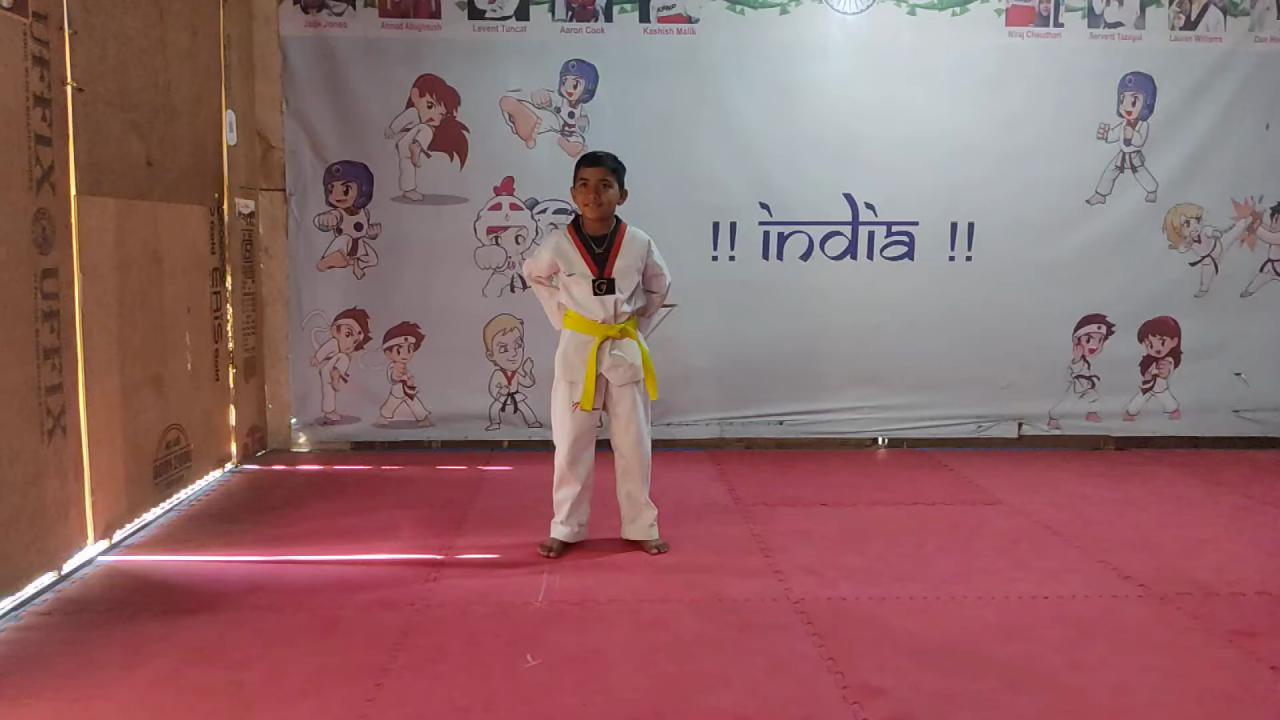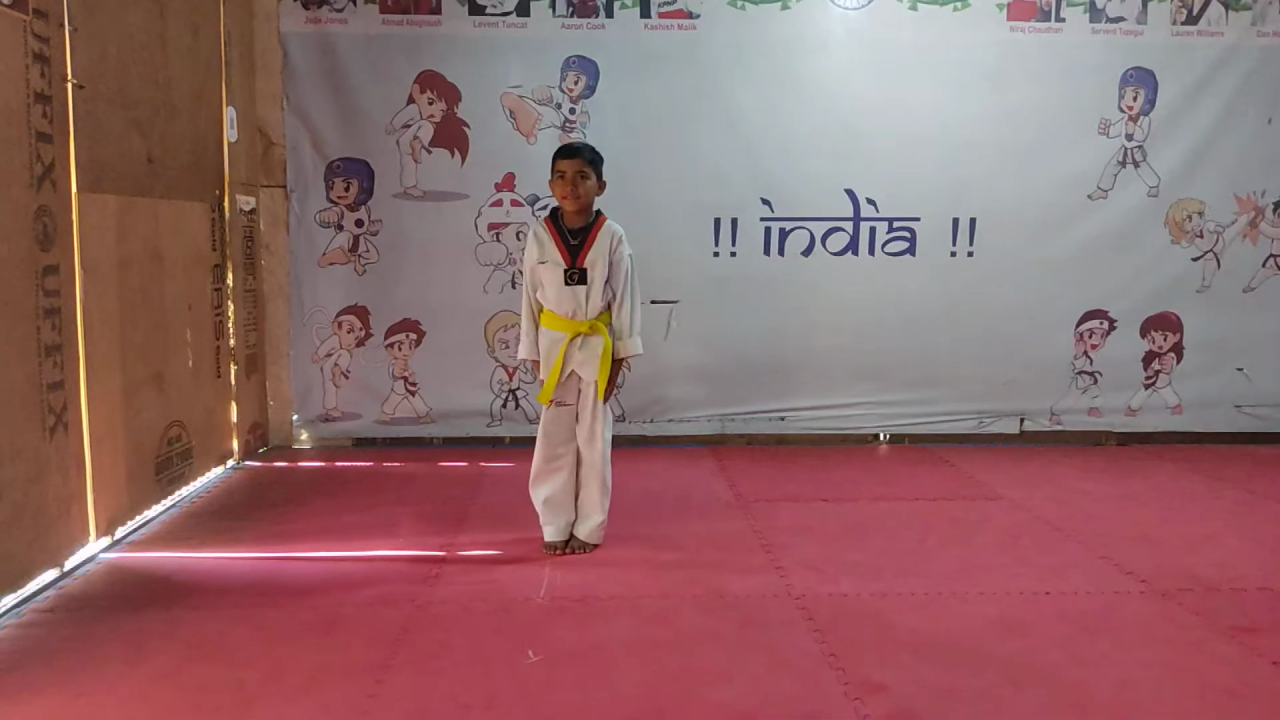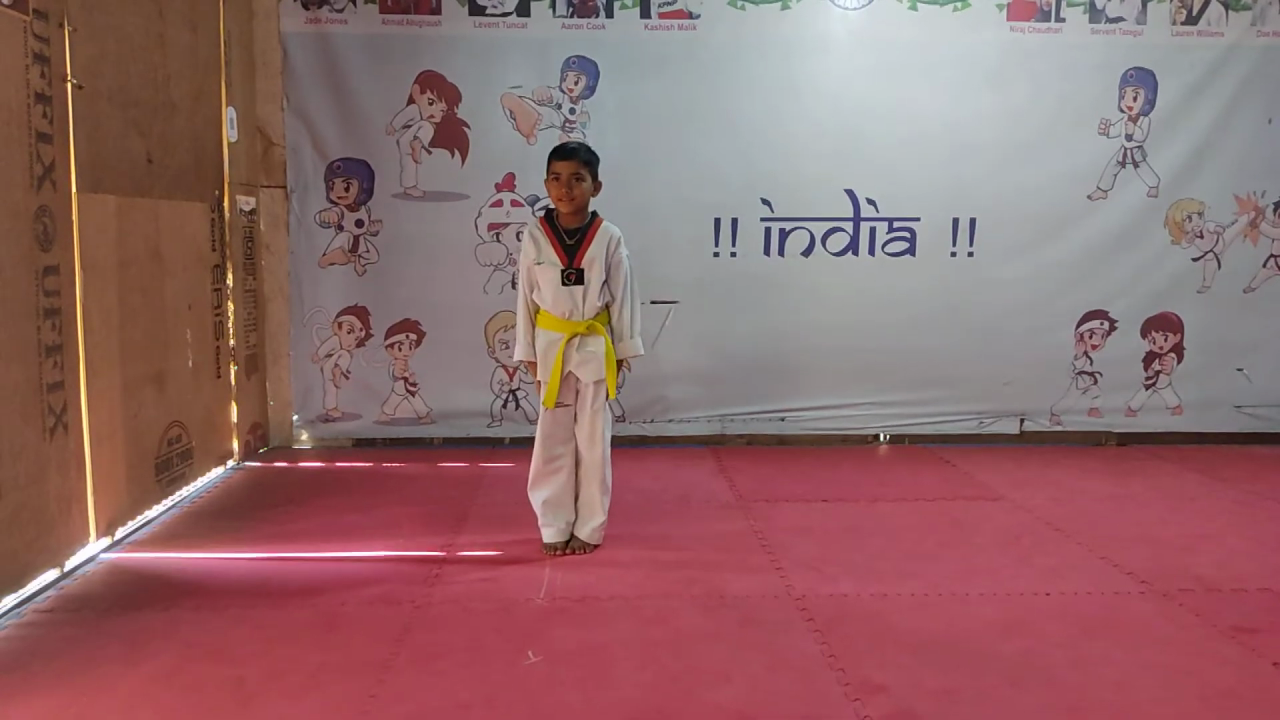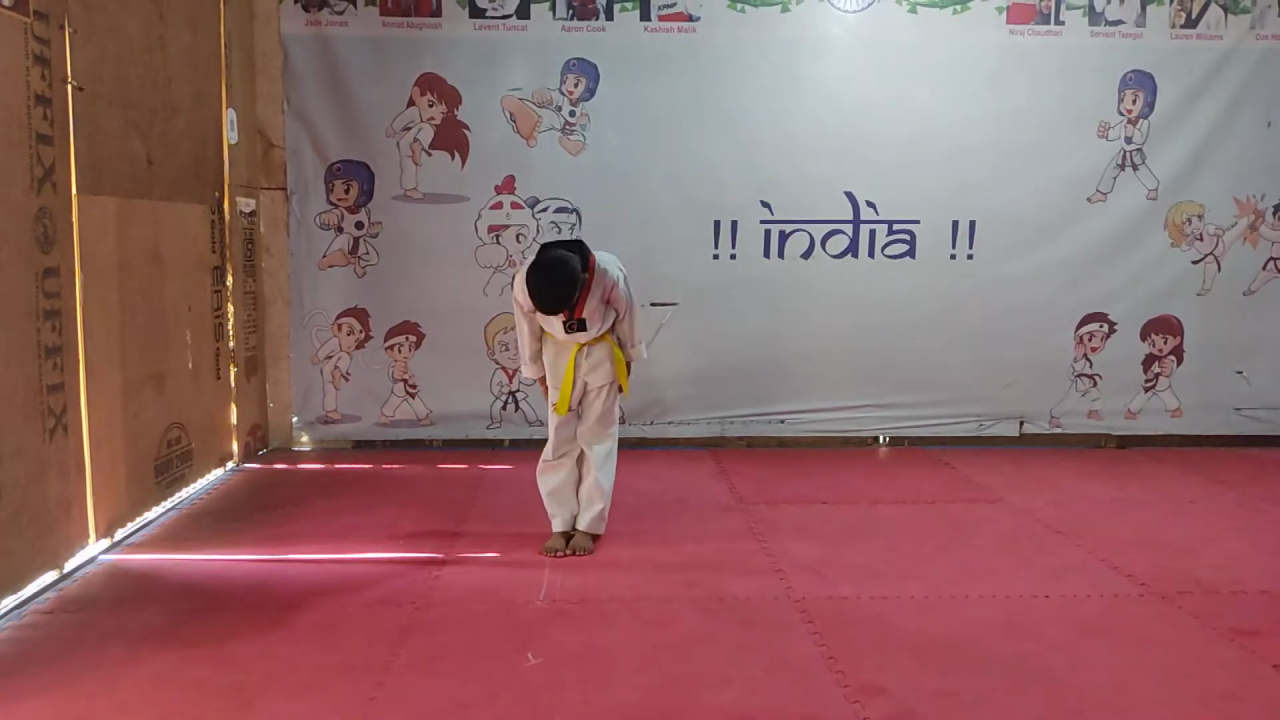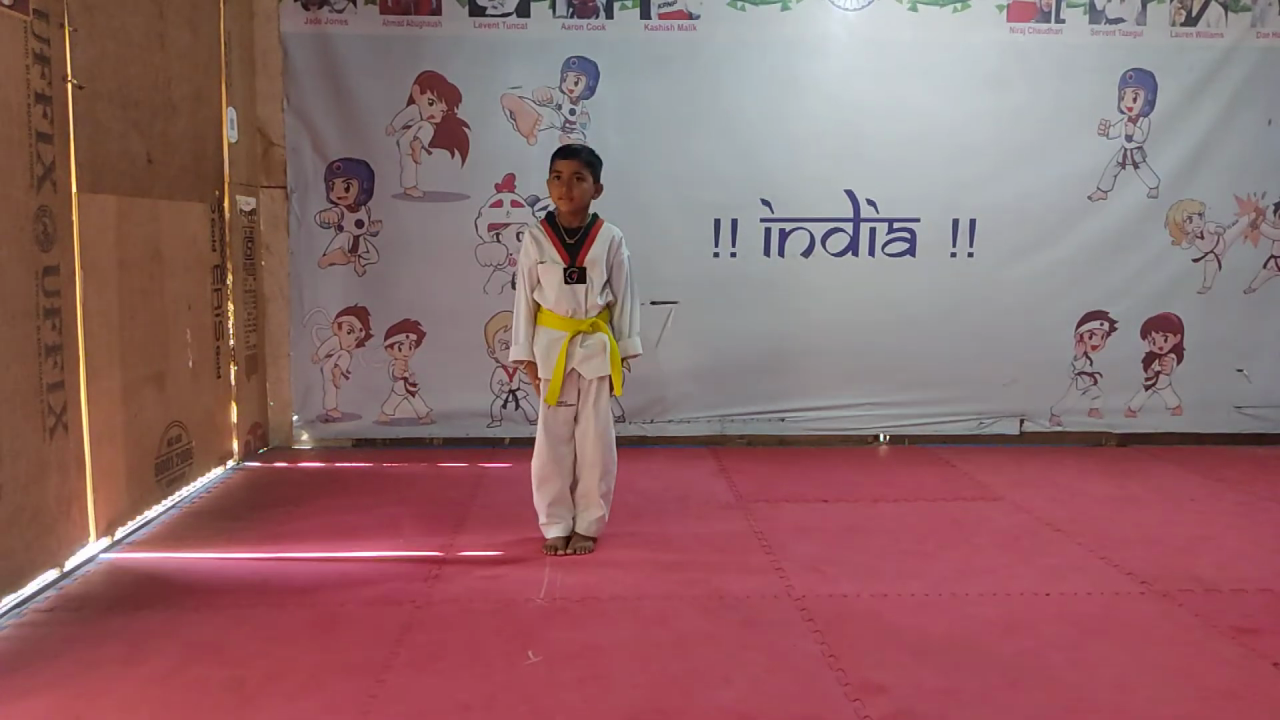
dt=0.5s
person 1, frame 1
left shoulder: (639, 244)
right shoulder: (558, 245)
left elbow: (659, 286)
right elbow: (535, 279)
left wrist: (634, 321)
right wrist: (564, 316)
left hip: (624, 351)
right hip: (577, 351)
left knee: (634, 444)
right knee: (571, 444)
left ankle: (642, 527)
right ankle: (566, 528)
person 1, frame 2
left shoulder: (612, 237)
right shoulder: (539, 237)
left elbow: (625, 301)
right elbow: (530, 301)
left wrist: (620, 358)
right wrist: (534, 356)
left hip: (596, 348)
right hip: (554, 346)
left knee: (593, 442)
right knee: (553, 443)
left ankle: (588, 529)
right ankle: (557, 527)
person 1, frame 3
left shoulder: (610, 239)
right shoulder: (535, 239)
left elbow: (623, 299)
right elbow: (526, 299)
left wrist: (620, 356)
right wrist: (530, 357)
left hip: (595, 348)
right hip: (551, 347)
left knee: (593, 443)
right knee: (552, 443)
left ankle: (588, 529)
right ankle: (555, 529)
person 1, frame 4
left shoulder: (608, 274)
right shoulder: (525, 283)
left elbow: (626, 317)
right elbow: (528, 328)
left wrist: (625, 364)
right wrist: (538, 373)
left hip: (601, 356)
right hip: (560, 358)
left knee: (598, 440)
right knee: (560, 442)
left ankle: (588, 525)
right ankle: (561, 525)
person 1, frame 5
left shoulder: (610, 239)
right shoulder: (536, 239)
left elbow: (624, 298)
right elbow: (524, 298)
left wrist: (622, 354)
right wrist: (527, 357)
left hip: (596, 346)
right hip: (551, 346)
left knee: (595, 440)
right knee: (553, 440)
left ankle: (587, 526)
right ankle: (556, 526)
